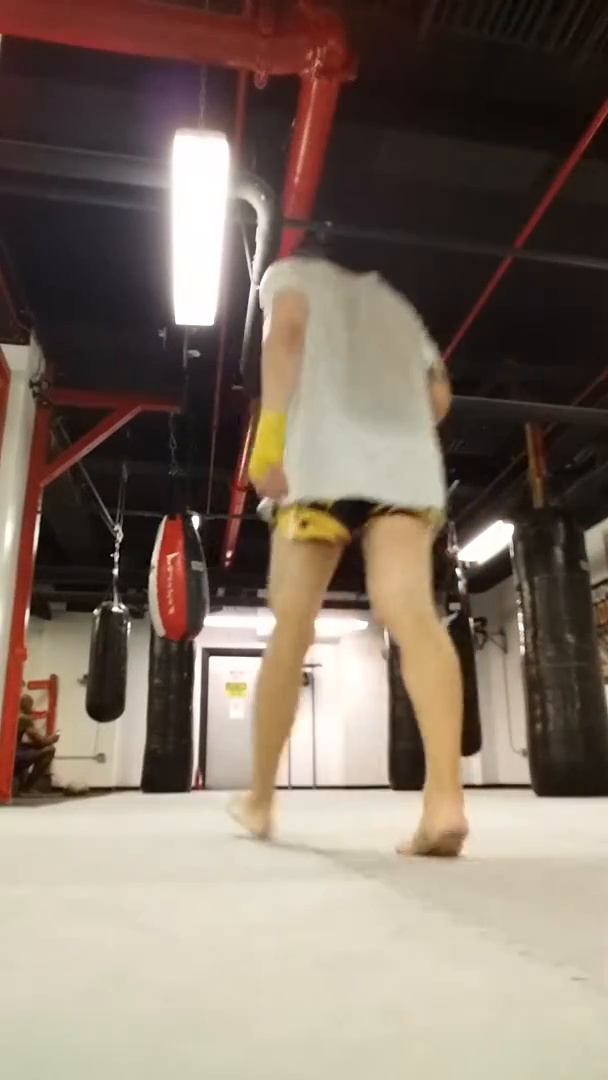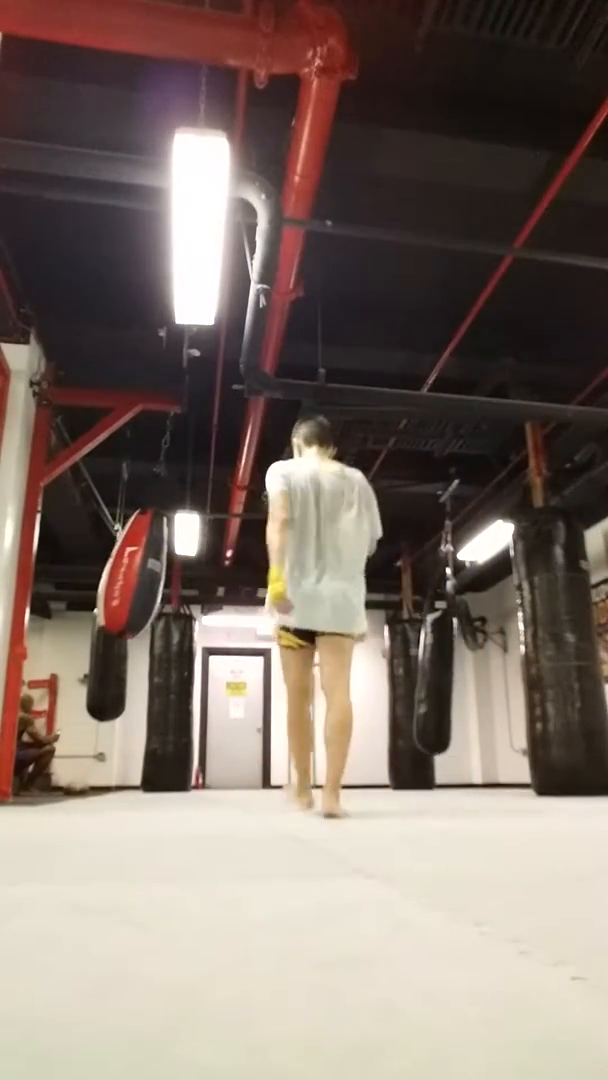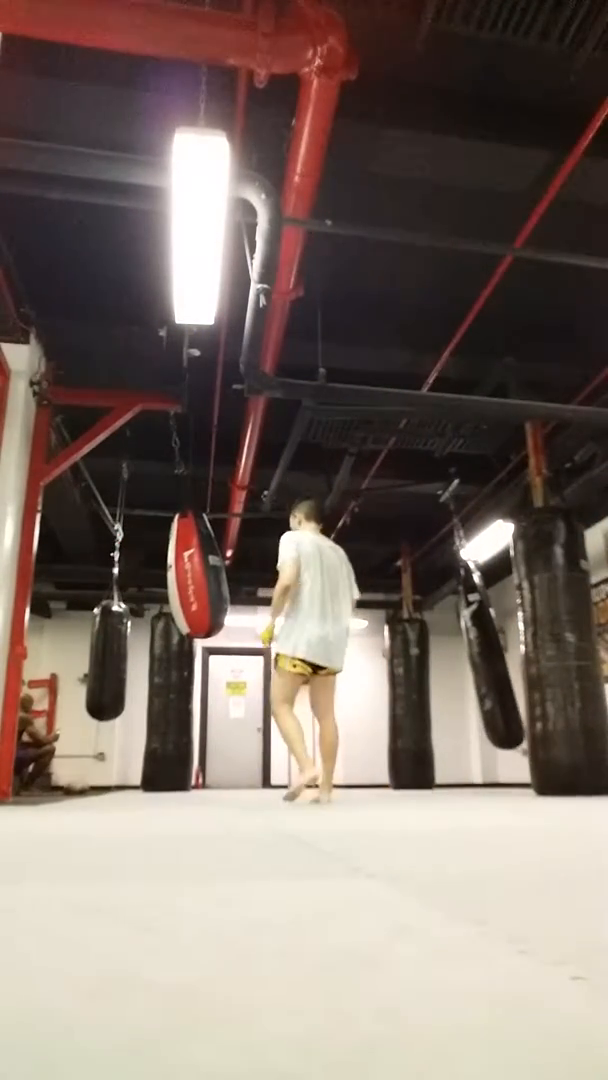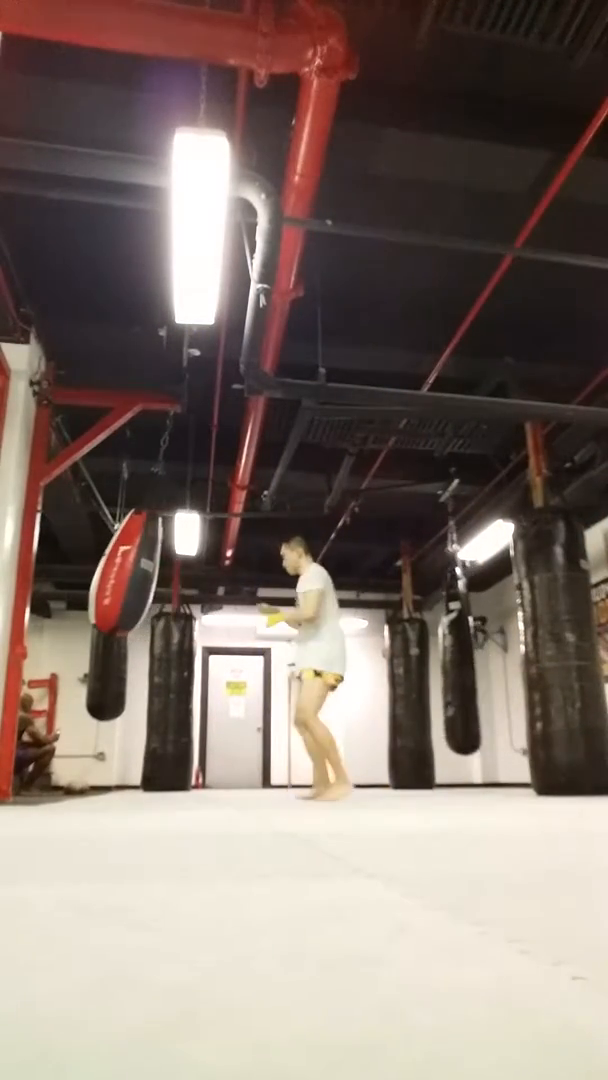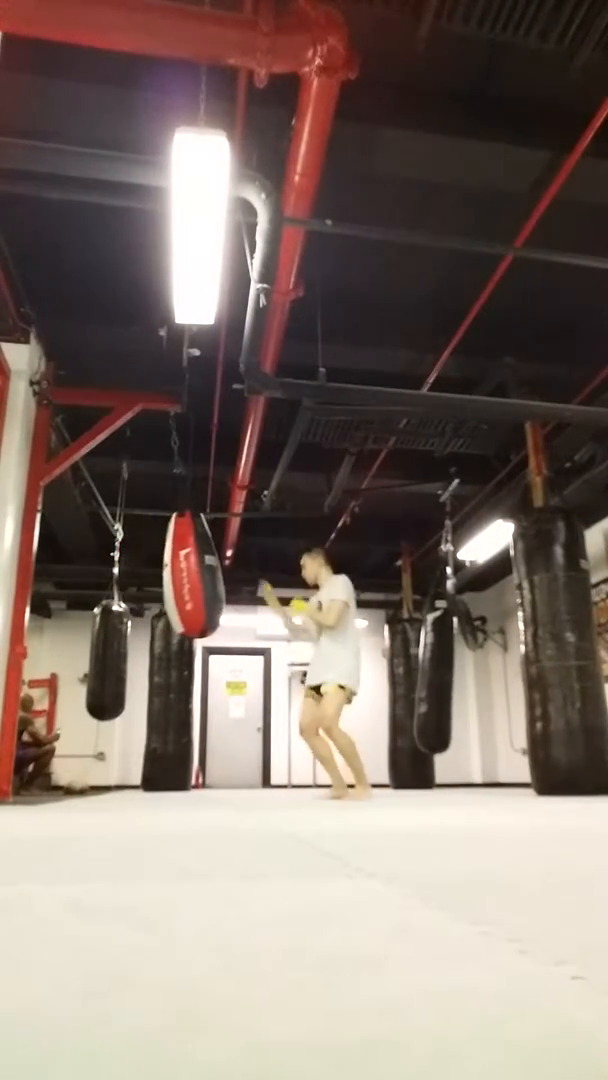
dt=1s
person 1, frame 1
left shoulder: (290, 273)
right shoulder: (393, 301)
left elbow: (286, 330)
right elbow: (438, 397)
left wrist: (270, 426)
left hip: (323, 457)
right hip: (405, 460)
left knee: (290, 630)
right knee: (411, 616)
left ankle: (260, 799)
right ankle: (444, 795)
person 1, frame 2
left shoulder: (283, 470)
right shoulder: (357, 480)
left elbow: (279, 520)
right elbow: (371, 543)
left wrist: (277, 576)
left hip: (298, 598)
right hip: (343, 598)
left knee: (299, 696)
right knee: (337, 693)
left ankle: (305, 788)
right ankle: (332, 793)
person 1, frame 3
left shoulder: (293, 538)
right shoulder: (339, 553)
left elbow: (287, 581)
right elbow: (352, 601)
left wrist: (271, 622)
left hip: (300, 635)
right hip: (332, 640)
left knee: (281, 704)
right knee: (325, 713)
left ankle: (305, 766)
right ankle: (326, 788)
person 1, frame 4
left shoulder: (313, 573)
right shoulder: (311, 578)
left elbow: (308, 613)
left wrist: (283, 615)
right wrist: (277, 613)
left hip: (323, 657)
right hip: (314, 658)
left knee: (306, 715)
right knee: (303, 719)
left ankle: (341, 782)
right ankle: (322, 784)
person 1, frame 5
left shoulder: (340, 583)
right shoulder: (318, 596)
left elbow: (331, 620)
left wrist: (305, 609)
right wrist: (275, 604)
left hip: (340, 671)
right hip: (319, 672)
left knee: (328, 724)
right knee: (307, 728)
left ankle: (362, 784)
right ankle: (339, 785)
